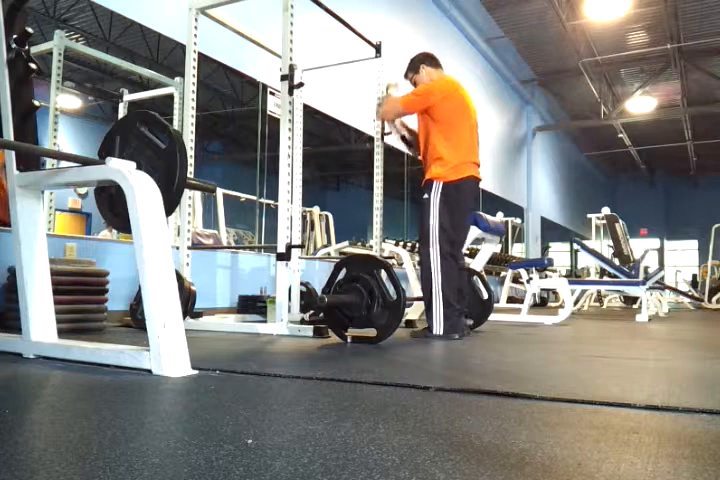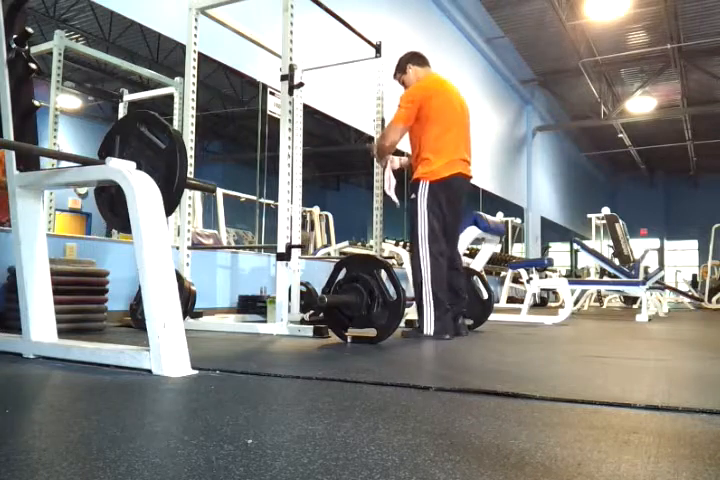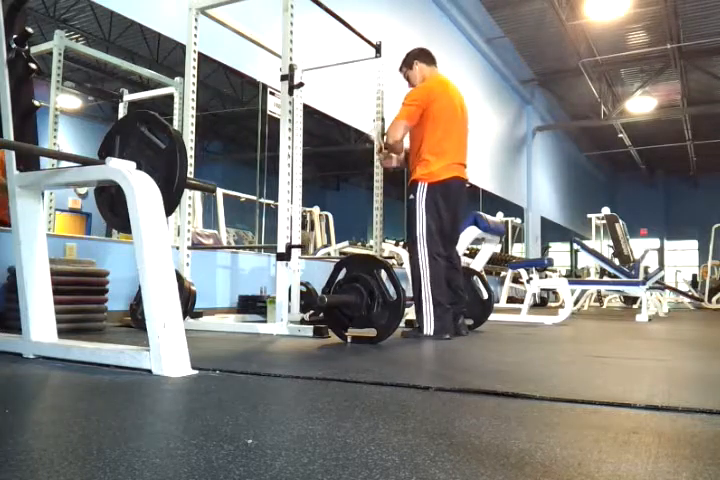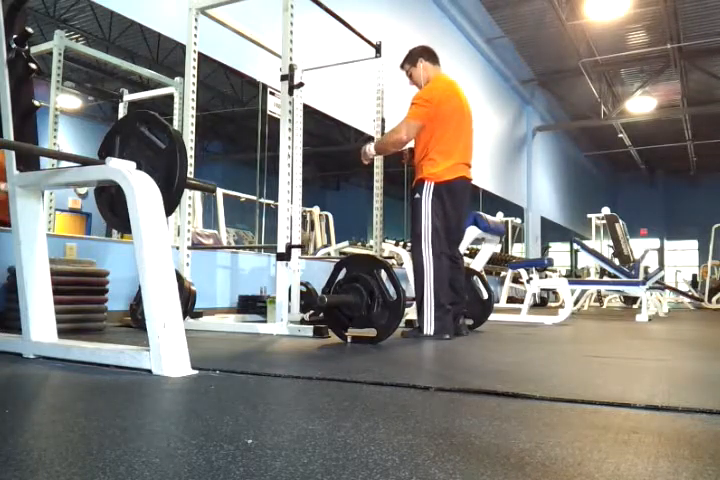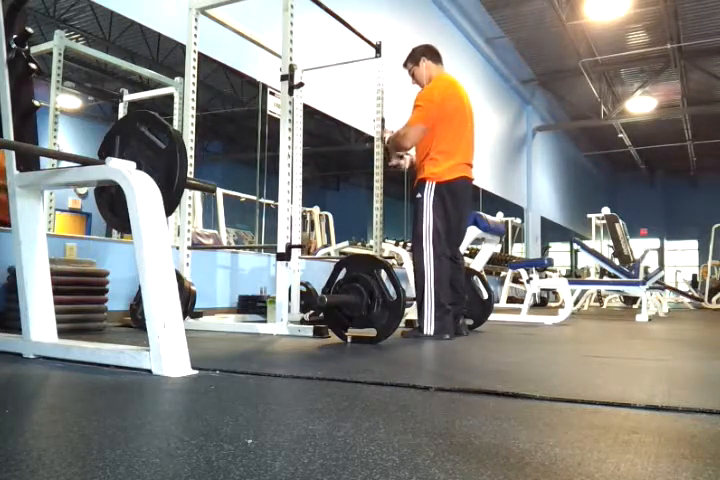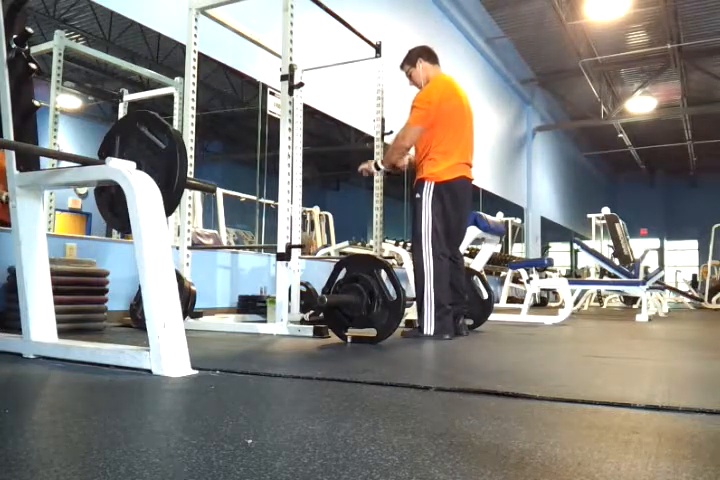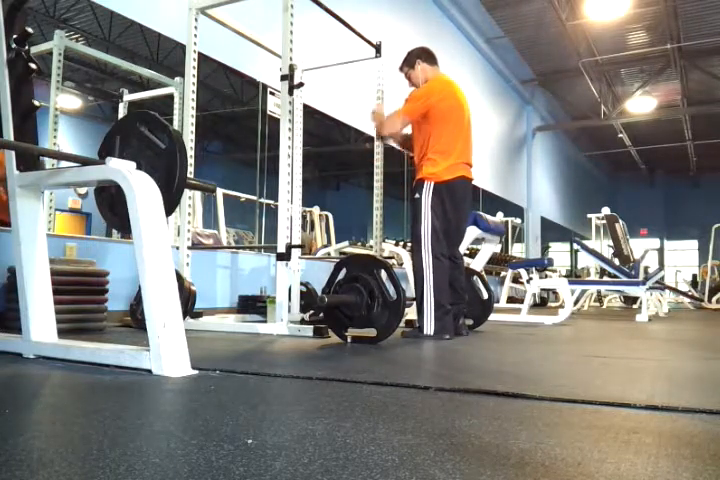
dt=0.7s
person 1, frame 1
left shoulder: (434, 89)
right shoulder: (458, 93)
left elbow: (385, 112)
left wrist: (390, 94)
right wrist: (403, 129)
left hip: (446, 180)
right hip: (465, 179)
left knee: (435, 252)
right knee: (450, 251)
left ankle: (442, 324)
right ankle: (455, 319)
person 1, frame 2
left shoulder: (417, 91)
right shoulder: (454, 93)
left elbow: (389, 139)
left wrist: (381, 156)
right wrist: (405, 161)
left hip: (434, 179)
right hip: (458, 176)
left knee: (428, 251)
right knee: (447, 249)
left ankle: (435, 324)
right ankle: (456, 319)
person 1, frame 3
left shoulder: (424, 92)
right shoulder: (454, 94)
left elbow: (394, 137)
left wrist: (389, 153)
right wrist: (403, 156)
left hip: (432, 182)
right hip: (454, 179)
left knee: (426, 251)
right knee: (446, 250)
left ankle: (434, 324)
right ankle: (455, 319)
person 1, frame 4
left shoulder: (432, 92)
right shoulder: (456, 92)
left elbow: (401, 136)
left wrist: (371, 149)
right wrist: (417, 153)
left hip: (437, 181)
right hip: (457, 179)
left knee: (429, 250)
right knee: (448, 250)
left ankle: (433, 324)
right ankle: (454, 319)
person 1, frame 5
left shoulder: (433, 92)
right shoulder: (457, 91)
left elbow: (408, 139)
left wrist: (389, 142)
right wrist: (411, 161)
left hip: (438, 182)
right hip: (459, 179)
left knee: (431, 251)
right knee: (449, 251)
left ankle: (434, 324)
right ankle: (454, 320)
person 1, frame 6
left shoulder: (432, 92)
right shoulder: (456, 91)
left elbow: (405, 140)
left wrist: (379, 165)
right wrist: (412, 159)
left hip: (437, 182)
right hip: (458, 180)
left knee: (430, 252)
right knee: (449, 251)
left ankle: (434, 324)
right ankle: (454, 319)
person 1, frame 7
left shoulder: (428, 92)
right shoulder: (452, 91)
left elbow: (388, 129)
left wrist: (378, 120)
right wrist: (400, 137)
left hip: (437, 181)
right hip: (459, 180)
left knee: (429, 251)
right knee: (449, 250)
left ankle: (434, 324)
right ankle: (455, 319)
